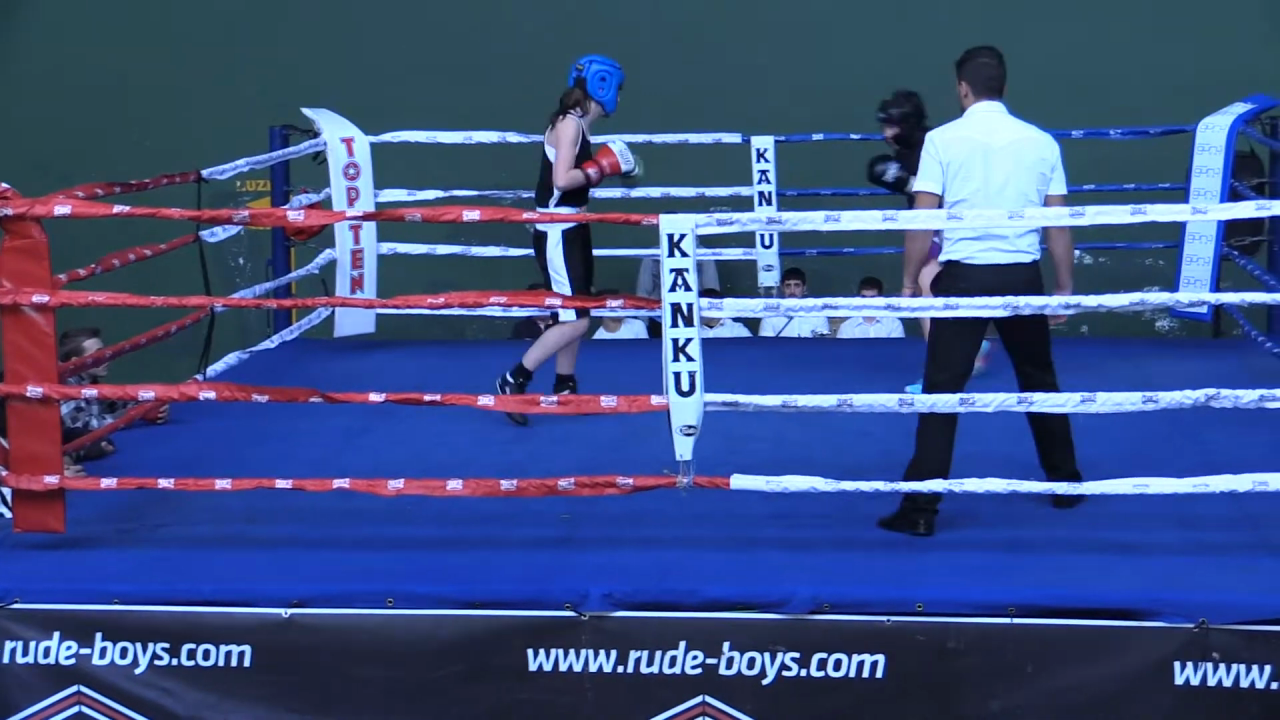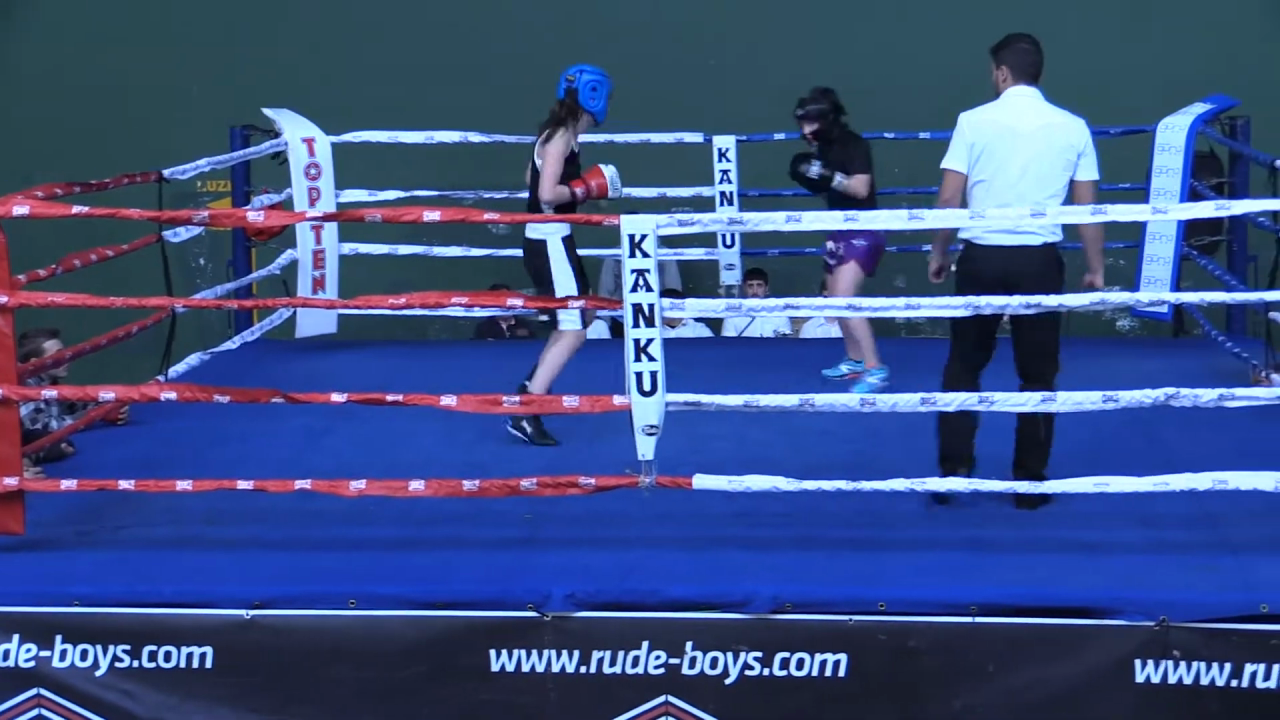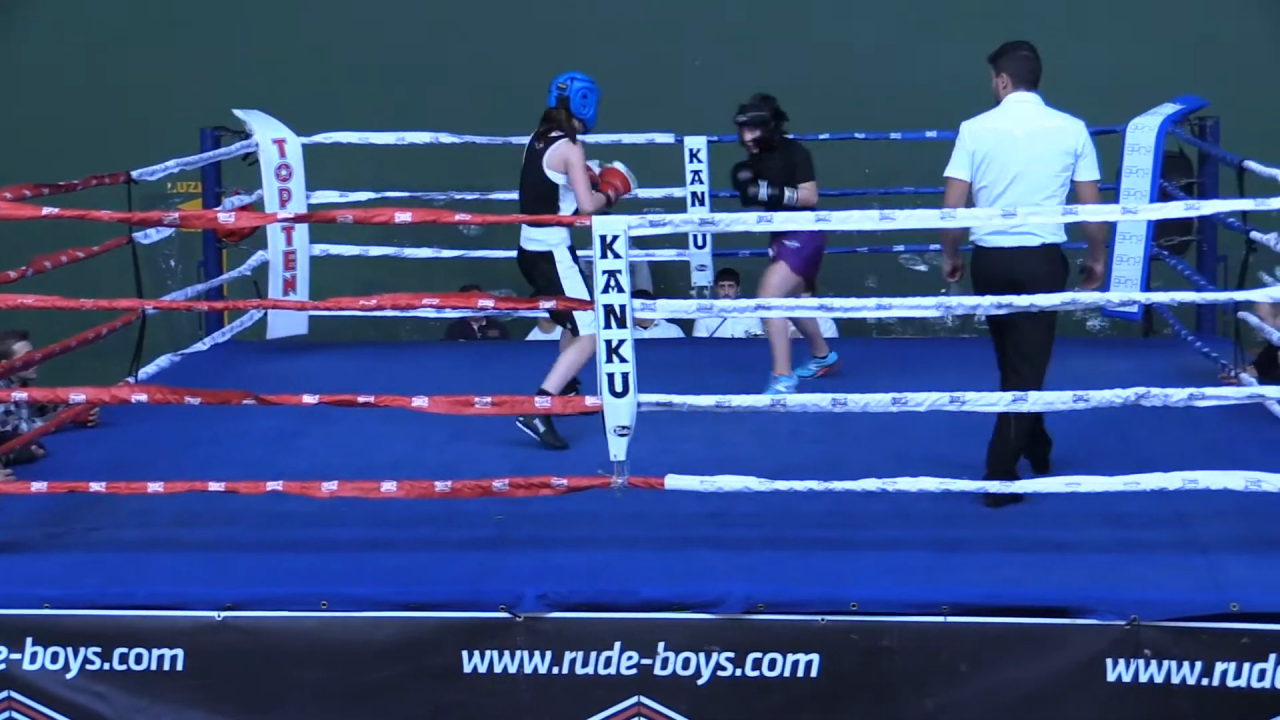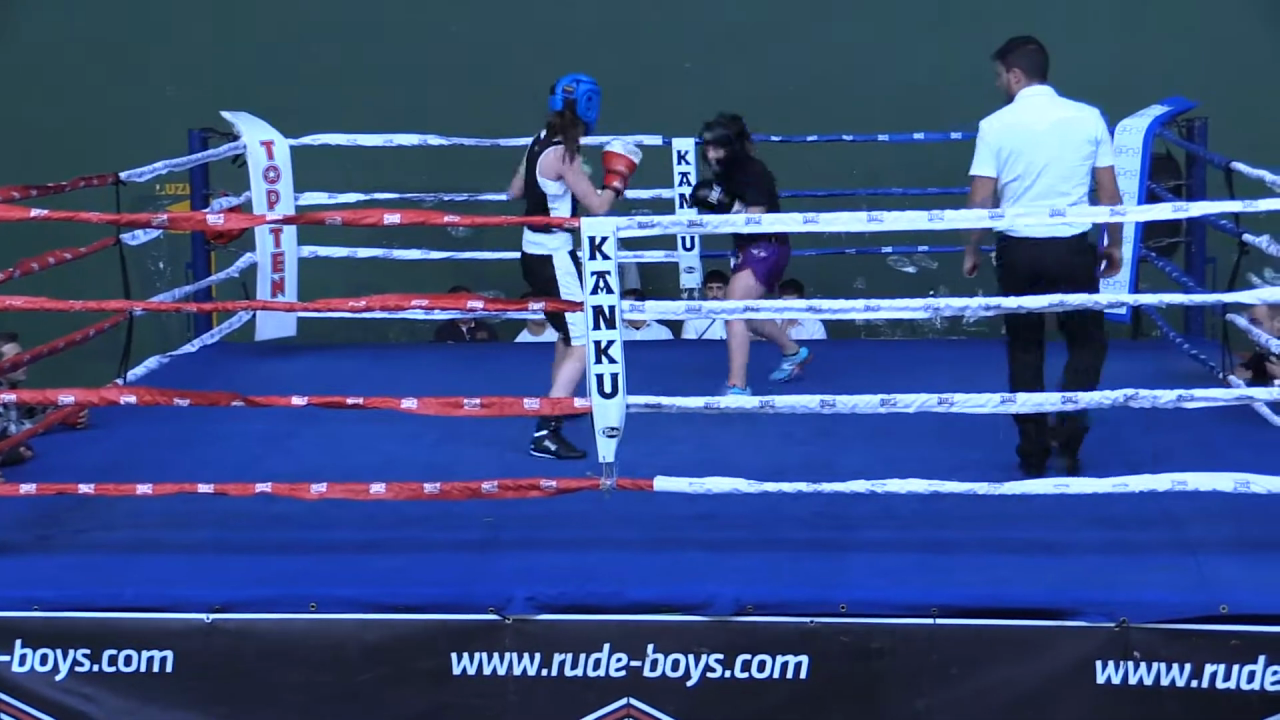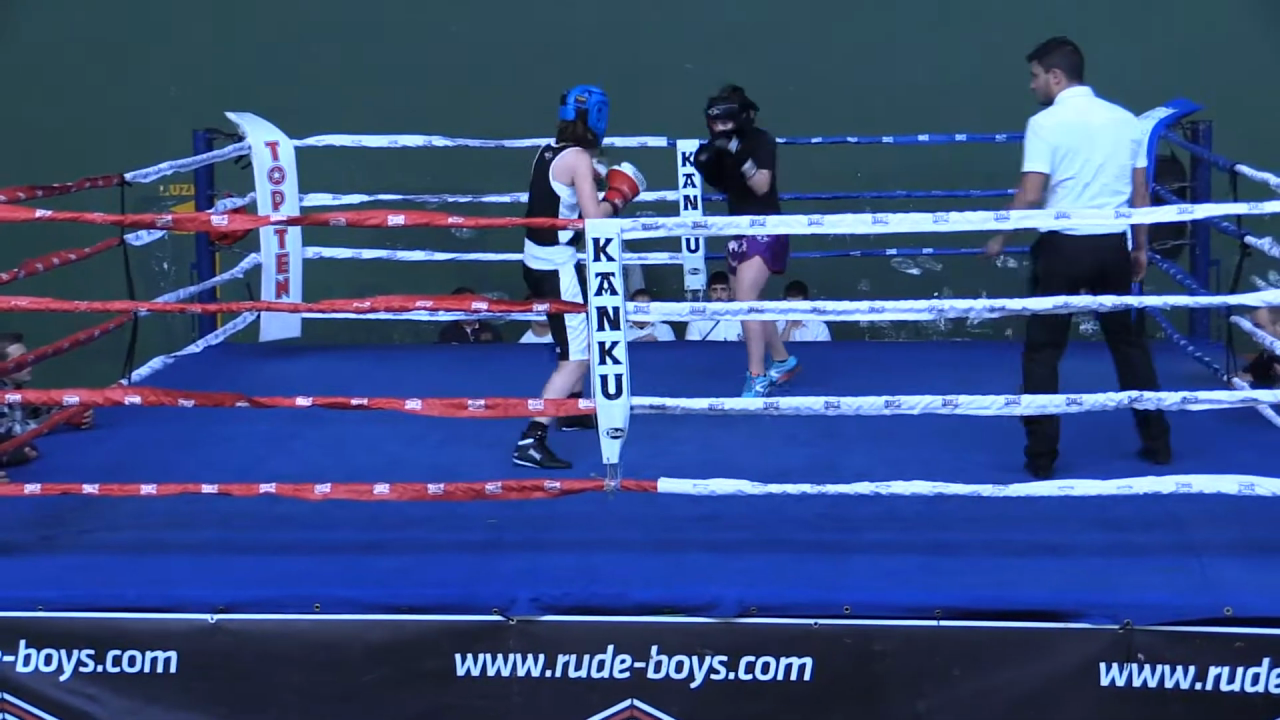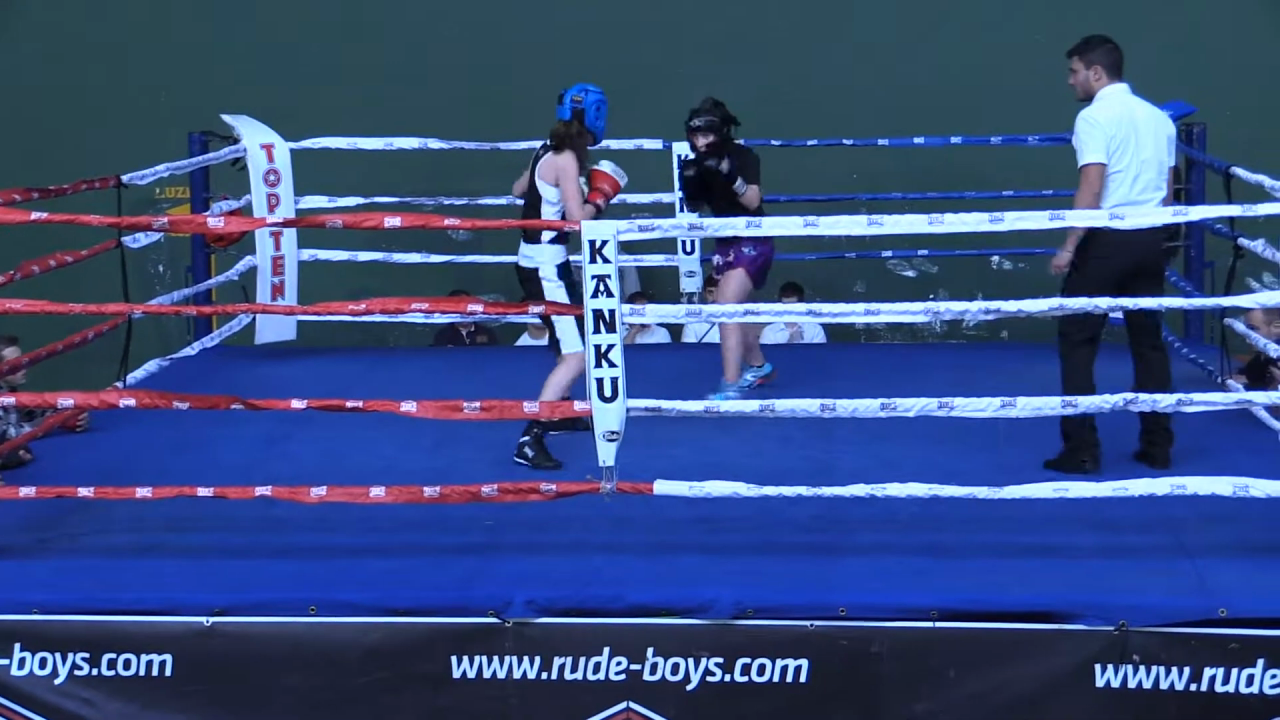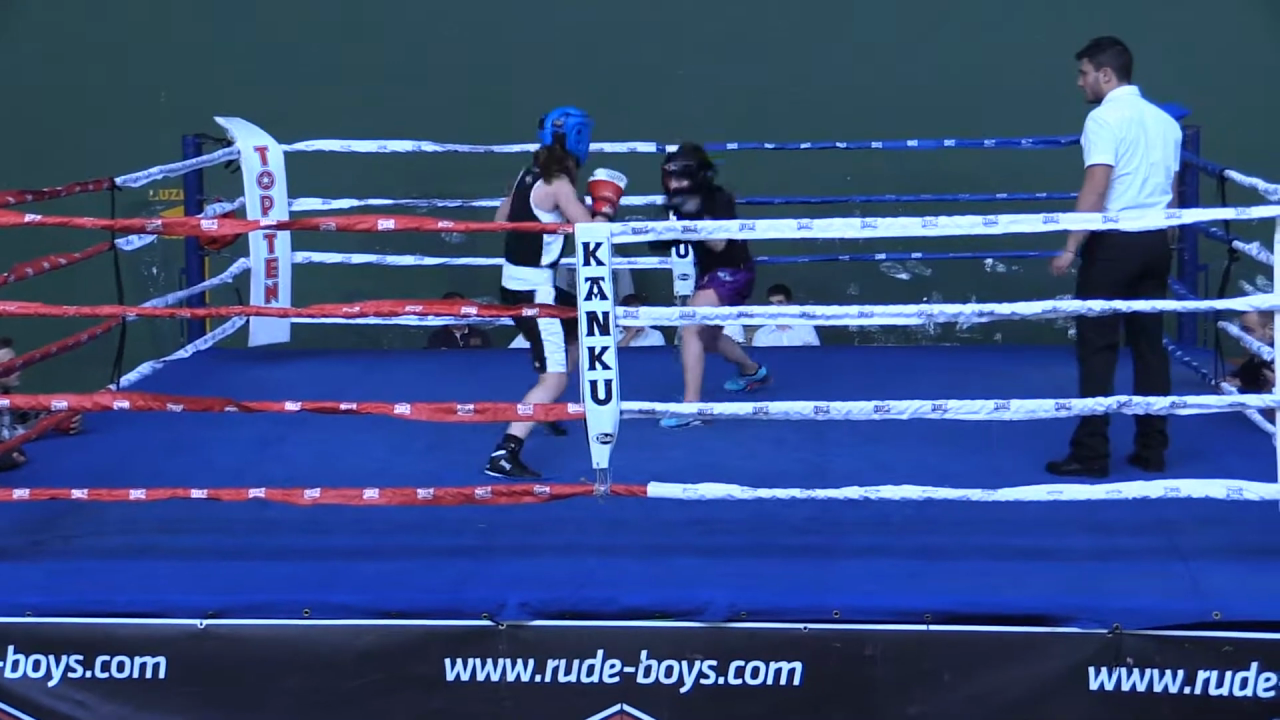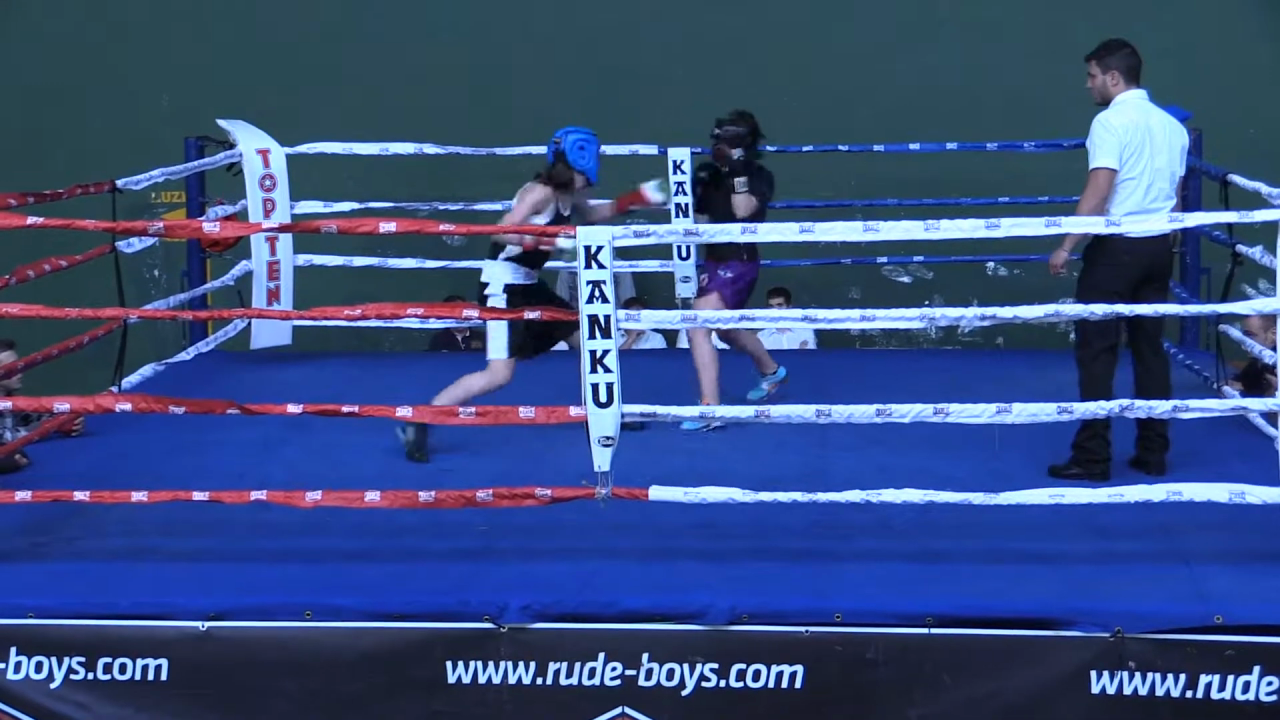
dt=0.3s
person 1, frame 1
left shoulder: (944, 139)
right shoulder: (1042, 142)
left elbow: (923, 222)
right elbow: (1057, 225)
left wrist: (909, 279)
right wrist: (1065, 286)
left hip: (964, 276)
right hip: (1022, 277)
left knee: (942, 391)
right knee: (1040, 381)
left ankle: (919, 508)
right ankle: (1064, 483)
person 1, frame 2
left shoulder: (975, 120)
right shoulder: (1073, 127)
left elbow: (949, 197)
right elbow: (1088, 207)
left wrist: (939, 252)
right wrist: (1096, 269)
left hip: (982, 258)
right hip: (1039, 261)
left knee: (962, 367)
right knee: (1037, 376)
left ankle: (954, 469)
right ankle: (1029, 482)
person 1, frame 3
left shoulder: (975, 129)
right shoulder: (1071, 129)
left elbow: (954, 203)
right elbow: (1090, 205)
left wrist: (950, 255)
right wrist: (1097, 257)
left hip: (989, 259)
right hip: (1041, 260)
left knee: (1012, 360)
right knee: (1026, 368)
left ankle: (1035, 449)
right ankle: (999, 475)
person 1, frame 4
left shoulder: (995, 124)
right shoulder: (1087, 117)
left elbow: (981, 201)
right elbow: (1108, 193)
left wrist: (971, 252)
right wrist: (1114, 244)
left hip: (1017, 251)
right hip: (1071, 249)
left knee: (1024, 352)
right knee: (1087, 344)
left ankle: (1033, 452)
right ankle: (1065, 435)
person 1, frame 5
left shoulder: (1047, 122)
right shoulder: (1125, 119)
left elbow: (1031, 195)
right elbow: (1140, 194)
left wrist: (1001, 237)
right wrist: (1140, 248)
left hip: (1064, 247)
right hip: (1112, 246)
left knee: (1041, 350)
right knee: (1129, 342)
left ankle: (1042, 455)
right ankle: (1156, 440)
person 1, frame 6
left shoulder: (1095, 116)
right shoulder: (1159, 117)
left elbow: (1092, 190)
right elbow: (1166, 190)
left wrist: (1068, 246)
left hip: (1107, 241)
right hip: (1150, 240)
left knee: (1076, 341)
right knee: (1149, 342)
left ankle: (1081, 449)
right ankle: (1157, 446)
person 1, frame 7
left shoulder: (1105, 117)
right shoulder: (1166, 121)
left elbow: (1096, 190)
right elbow: (1169, 191)
left wrist: (1069, 247)
left hip: (1114, 244)
right hip: (1155, 243)
left knee: (1096, 348)
right knee: (1149, 345)
left ankle: (1091, 454)
right ankle: (1151, 449)
person 1, frame 8
left shoulder: (1111, 121)
right shoulder: (1173, 126)
left elbow: (1097, 194)
right elbow: (1173, 195)
left wrist: (1066, 246)
left hip: (1117, 248)
right hip: (1158, 247)
left knee: (1096, 351)
right knee: (1150, 348)
left ankle: (1092, 458)
right ankle: (1153, 452)
person 2, frame 1
left shoulder: (583, 125)
right shoulder: (568, 122)
right elbow: (563, 180)
left wrist: (614, 168)
right wrist: (601, 165)
left hip: (573, 227)
right hip: (556, 232)
left knee: (577, 316)
right knee: (572, 322)
left ankle: (562, 386)
right ankle: (514, 380)
person 2, frame 2
left shoulder: (569, 134)
right shoulder: (561, 137)
left elbow: (545, 183)
right elbow: (546, 192)
left wrist: (589, 188)
right wrist: (586, 188)
left hip: (552, 239)
right hip: (548, 241)
left knee: (575, 318)
right knee: (573, 331)
left ankle: (534, 390)
right ankle: (524, 414)
person 2, frame 3
left shoulder: (541, 138)
right shoulder: (569, 147)
right elbow: (587, 205)
left wrist: (585, 178)
right wrist: (612, 191)
left hip: (535, 248)
right hip: (550, 252)
left knee: (575, 324)
right knee: (589, 338)
left ankle: (566, 393)
right ankle: (537, 413)
person 2, frame 4
left shoulder: (542, 141)
right shoulder: (564, 154)
left elbow: (515, 191)
right elbow: (598, 208)
right wrist: (618, 175)
left hip: (540, 252)
right hip: (553, 256)
left knee: (570, 330)
right knee: (583, 347)
left ankle: (560, 399)
right ankle: (545, 432)
person 2, frame 5
left shoulder: (548, 152)
right shoulder: (579, 158)
right elbow: (594, 218)
right wrist: (618, 196)
left hip: (538, 262)
right hip: (557, 267)
left knee: (591, 331)
right knee: (575, 359)
right ankle: (531, 441)
person 2, frame 6
left shoulder: (549, 151)
right shoulder: (566, 159)
left elbow: (518, 190)
right elbow: (578, 221)
right wrist: (601, 195)
left hip: (538, 262)
right hip: (544, 267)
left knee: (582, 333)
right knee: (575, 357)
left ankle: (560, 414)
right ankle: (530, 439)
person 2, frame 7
left shoulder: (536, 176)
right shoulder: (558, 185)
left elbow: (500, 221)
right wrist: (605, 203)
left hip: (521, 283)
right hip: (534, 289)
left knee: (583, 328)
right knee: (555, 380)
right ankle: (506, 453)
person 2, frame 8
left shoulder: (571, 195)
right shoulder: (541, 191)
left elbow: (594, 216)
right elbow: (502, 234)
left wrist: (633, 200)
right wrist: (541, 242)
left hip: (530, 285)
right hip: (504, 285)
left knee: (585, 338)
right knee: (498, 374)
right ankle: (417, 425)
person 3, frame 1
right shoulder: (907, 149)
left wrist: (902, 180)
right wrist: (889, 177)
left hip: (945, 231)
left knee: (926, 299)
right knee: (917, 294)
right ankle: (976, 345)
person 3, frame 2
left shoulder: (854, 144)
right shoulder: (824, 147)
left elbow: (860, 189)
left wrist: (827, 175)
right wrist: (809, 177)
left hip: (863, 232)
right hip: (841, 231)
left knee: (842, 299)
right knee: (837, 300)
left ankle: (875, 369)
right ankle: (856, 361)
person 3, frame 3
left shoulder: (793, 153)
right shoulder: (756, 157)
left elbow: (811, 198)
right elbow: (752, 199)
left wrist: (773, 193)
right wrist: (743, 184)
left hip: (801, 237)
right hip: (784, 238)
left knee: (768, 300)
right knee: (787, 299)
left ankle: (783, 377)
right ankle: (821, 358)
person 3, frame 4
left shoulder: (754, 172)
right shoulder: (727, 172)
left wrist: (723, 200)
right wrist: (709, 199)
left hip: (767, 248)
right hip: (749, 247)
left ankle: (738, 388)
right ankle: (793, 353)
person 3, frame 5
left shoulder: (761, 141)
right shoulder: (721, 146)
left elbow: (761, 185)
left wrist: (738, 155)
right wrist: (708, 169)
left hip: (766, 231)
right hip: (741, 231)
left knee: (746, 300)
right knee: (744, 302)
left ankle: (759, 376)
right ankle: (782, 361)
person 3, frame 6
left shoulder: (743, 157)
right shoulder: (700, 162)
left elbow: (752, 202)
right elbow: (695, 208)
left wrist: (729, 174)
right wrist: (691, 186)
left hip: (752, 243)
right hip: (725, 242)
left knee: (725, 307)
right knee: (733, 309)
left ankle: (731, 386)
right ankle: (758, 366)
person 3, frame 7
left shoulder: (718, 200)
right shoulder: (681, 199)
left elbow: (717, 244)
left wrist: (696, 213)
right wrist: (666, 239)
left hip: (732, 272)
right hip: (711, 271)
left knee: (688, 328)
right knee: (706, 333)
left ankle: (690, 408)
right ankle: (753, 371)
person 3, frame 8
left shoulder: (758, 175)
right shoulder: (714, 171)
left elbow: (741, 212)
right elbow: (703, 220)
left wrist: (739, 173)
right wrist: (702, 199)
left hip: (735, 264)
right hip: (717, 261)
left knee: (697, 330)
right knee: (727, 326)
left ankle: (710, 408)
right ankle: (771, 372)
